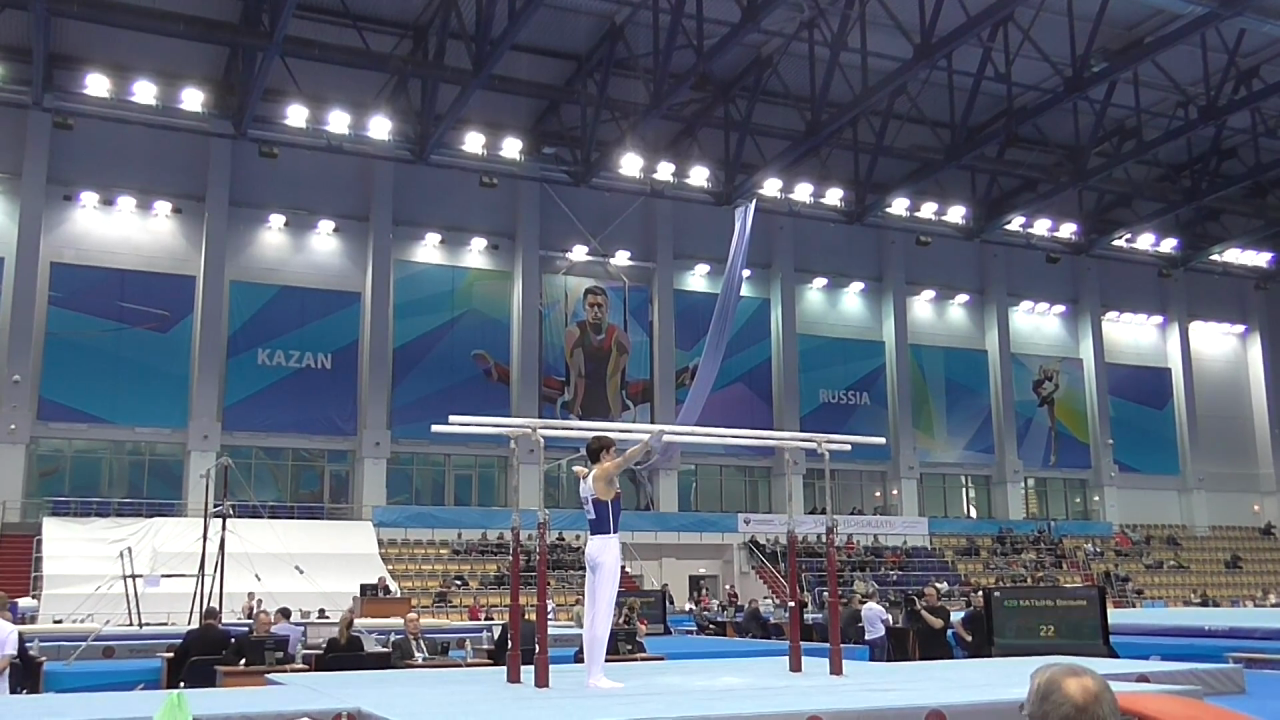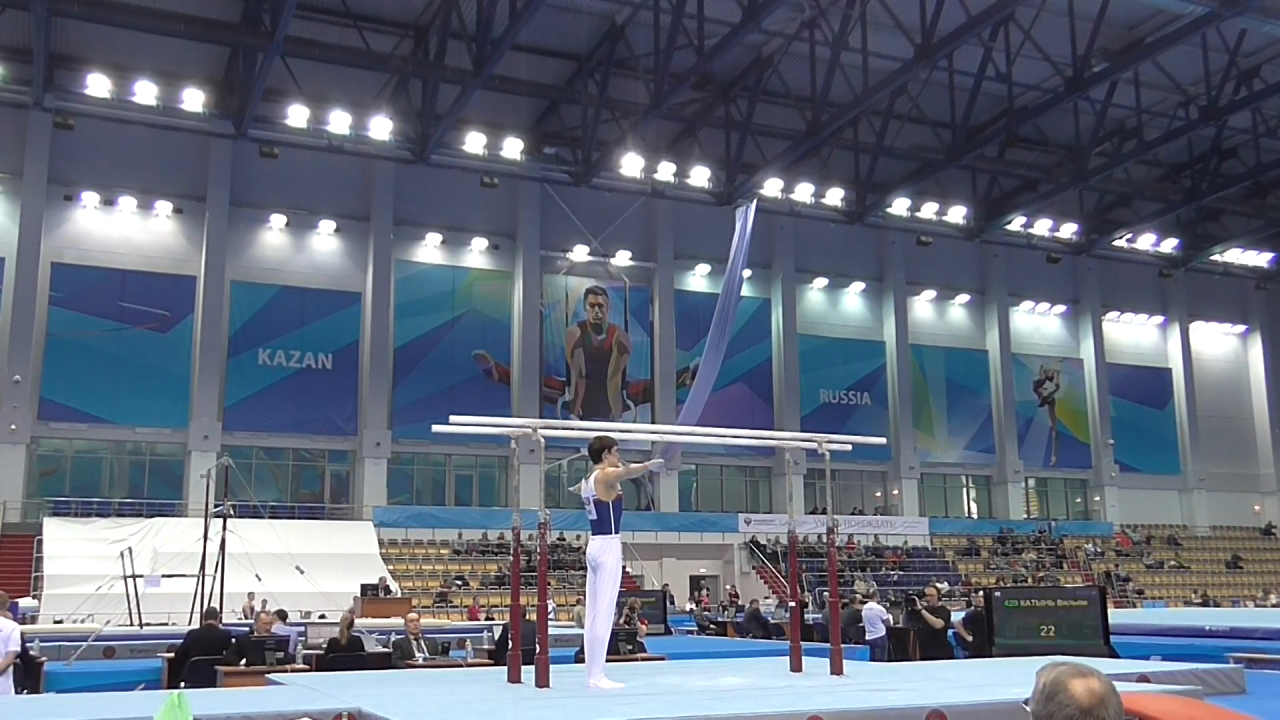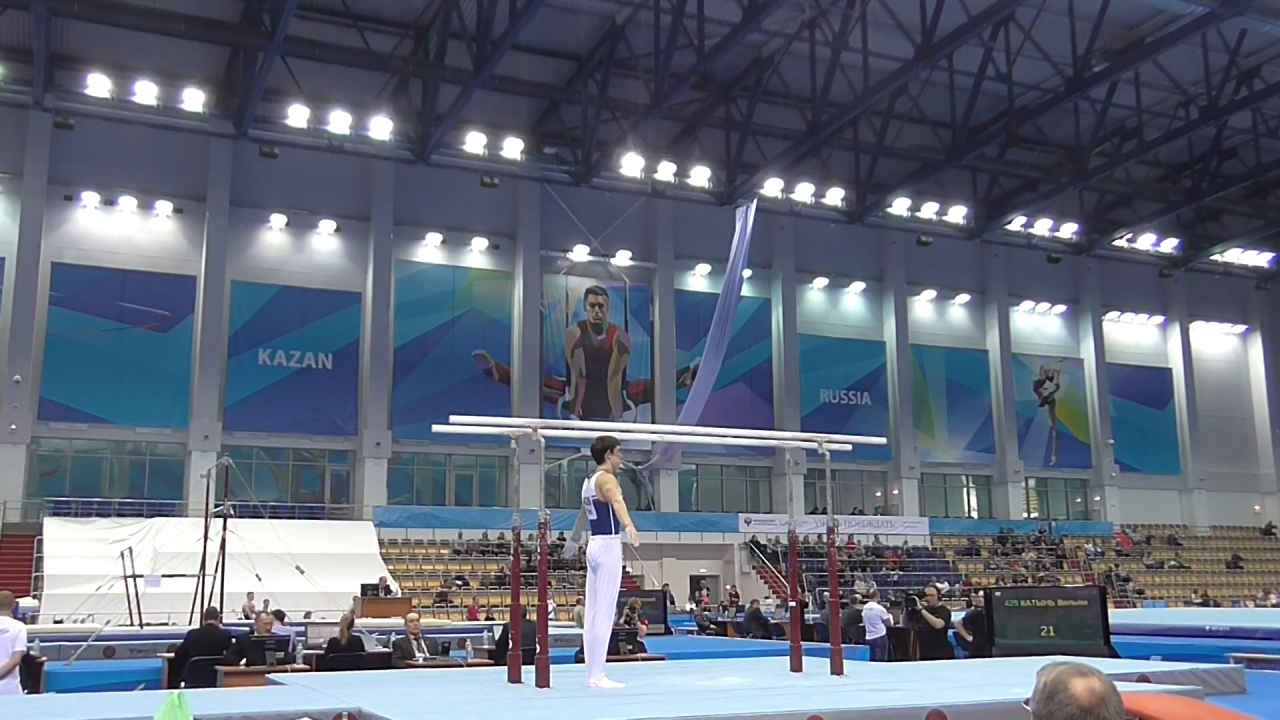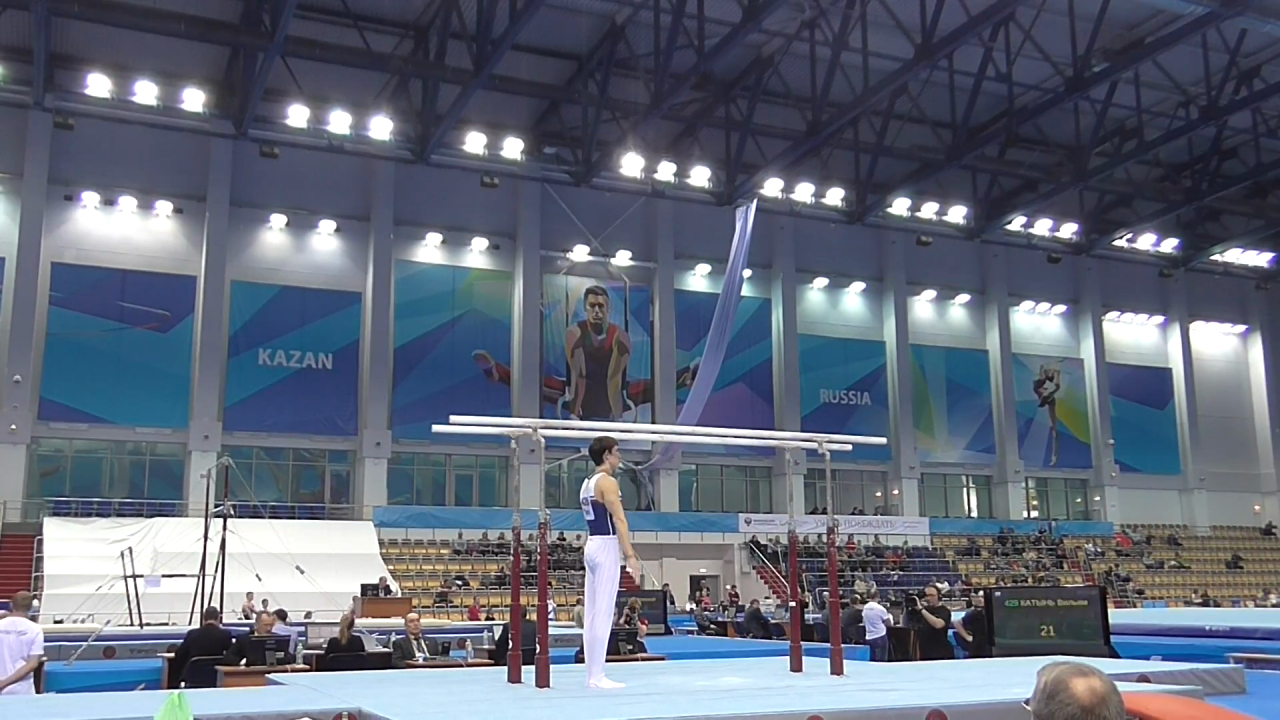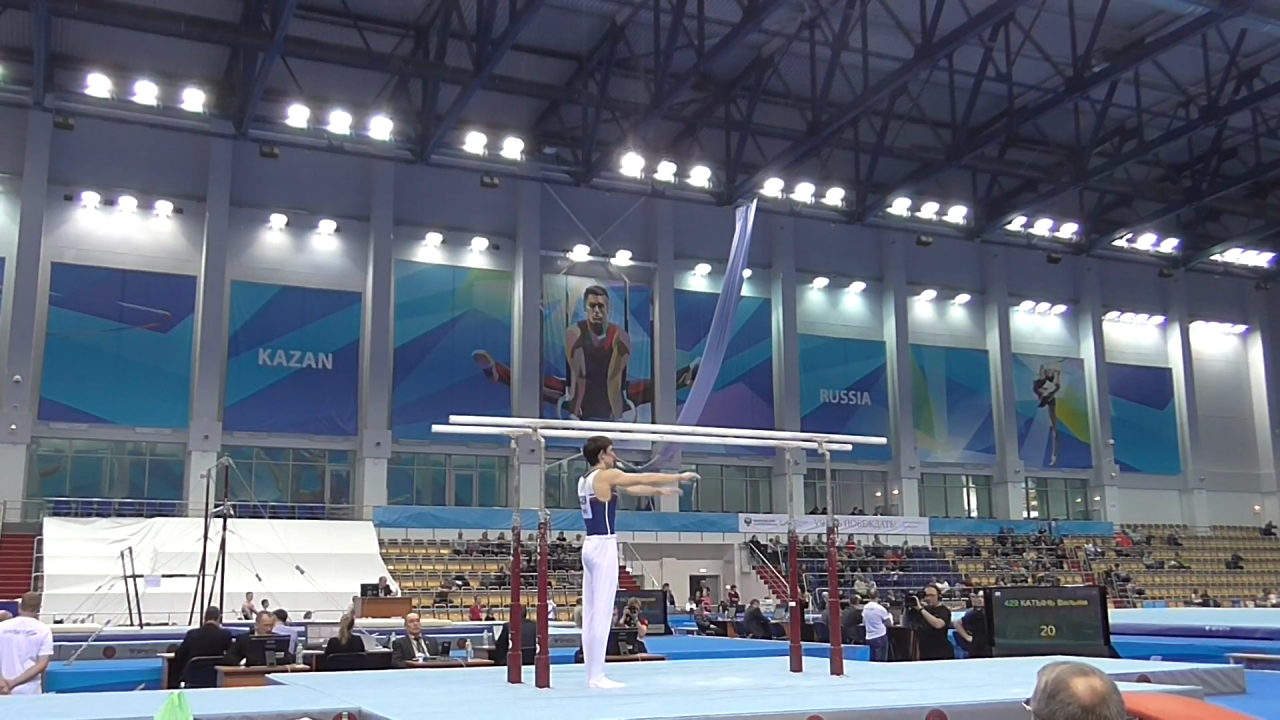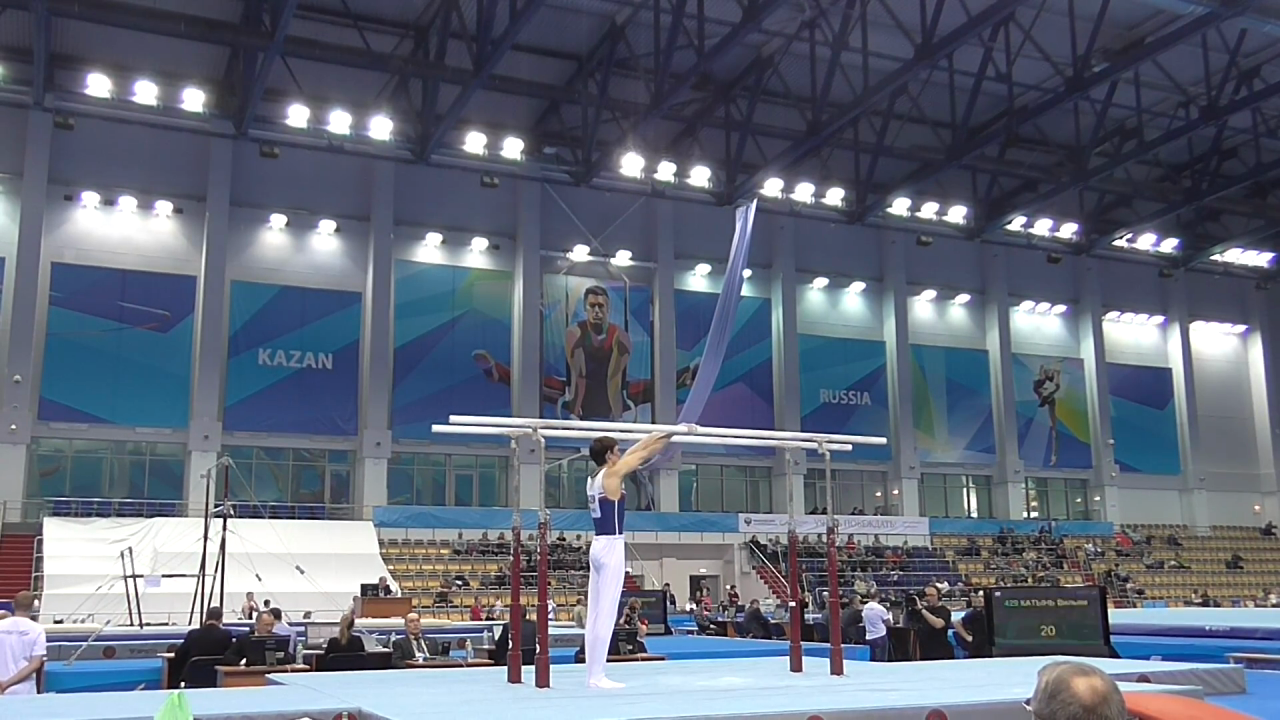
dt=0.4s
person 1, frame 1
left shoulder: (586, 477)
right shoulder: (603, 473)
right elbow: (626, 459)
left wrist: (579, 468)
right wrist: (647, 443)
left hip: (593, 545)
right hip: (607, 546)
left knee: (593, 613)
right knee: (603, 613)
left ankle: (593, 674)
right ankle: (597, 676)
person 1, frame 2
left shoulder: (589, 479)
right shoulder: (604, 475)
right elbow: (626, 470)
right wrist: (647, 465)
left hip: (595, 545)
right hip: (608, 545)
left knee: (594, 612)
right knee: (604, 613)
left ankle: (593, 673)
right ankle: (597, 676)
person 1, frame 3
left shoulder: (589, 481)
right shoulder: (605, 478)
left elbow: (583, 514)
right elbow: (617, 501)
left wrist: (574, 538)
right wrist: (629, 525)
left hip: (595, 545)
right hip: (608, 545)
left knee: (594, 613)
right knee: (604, 613)
left ankle: (593, 673)
right ankle: (597, 676)
person 1, frame 4
left shoulder: (588, 483)
right shoulder: (607, 481)
right elbow: (619, 519)
right wrist: (631, 555)
left hip: (592, 546)
right hip: (606, 546)
left knee: (593, 614)
right knee: (603, 614)
left ankle: (593, 674)
right ankle: (597, 676)
person 1, frame 5
left shoulder: (585, 481)
right shoulder: (605, 476)
left elbow: (630, 488)
right elbow: (644, 479)
left wrist: (659, 490)
right wrist: (679, 477)
left hip: (590, 545)
right hip: (604, 546)
left knee: (592, 613)
right knee: (602, 614)
left ankle: (593, 674)
right ankle: (597, 676)
person 1, frame 6
left shoulder: (595, 478)
right shoulder: (612, 473)
left elbow: (634, 453)
right elbow: (645, 454)
left wrist: (661, 433)
right wrist: (672, 433)
left hip: (598, 546)
right hip: (612, 546)
left knee: (596, 613)
right knee: (606, 613)
left ankle: (594, 674)
right ankle: (597, 676)
